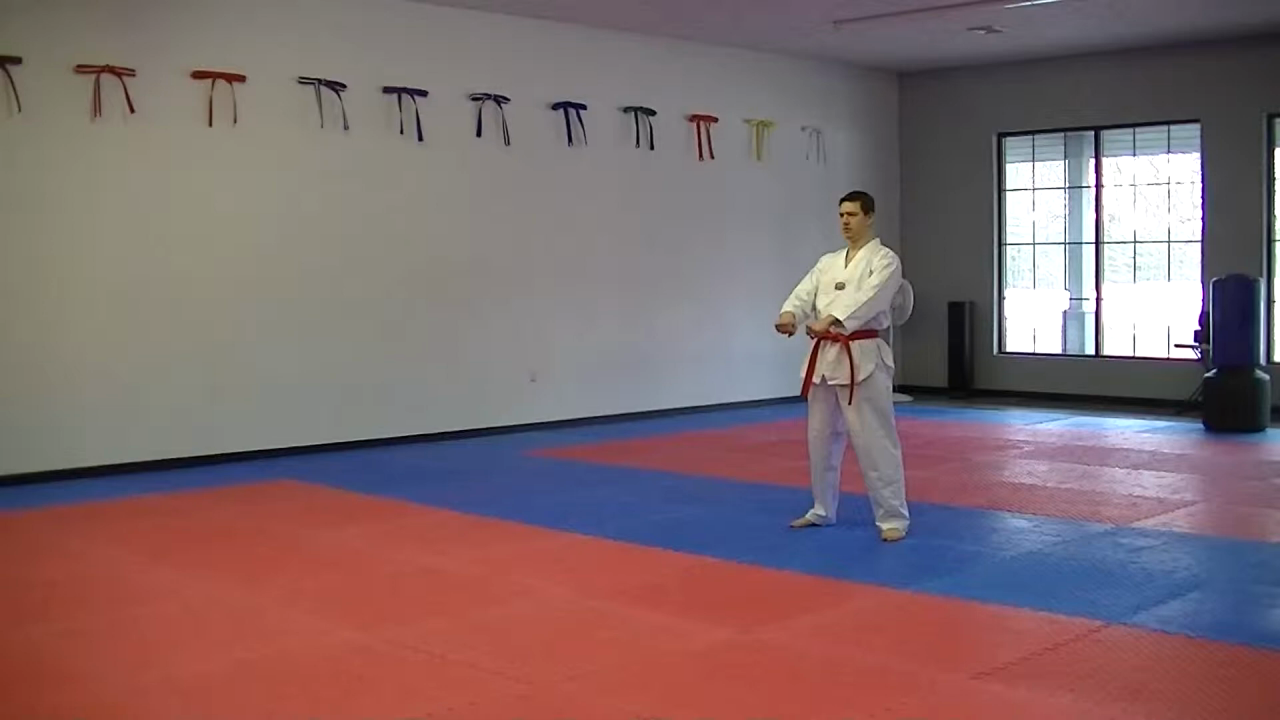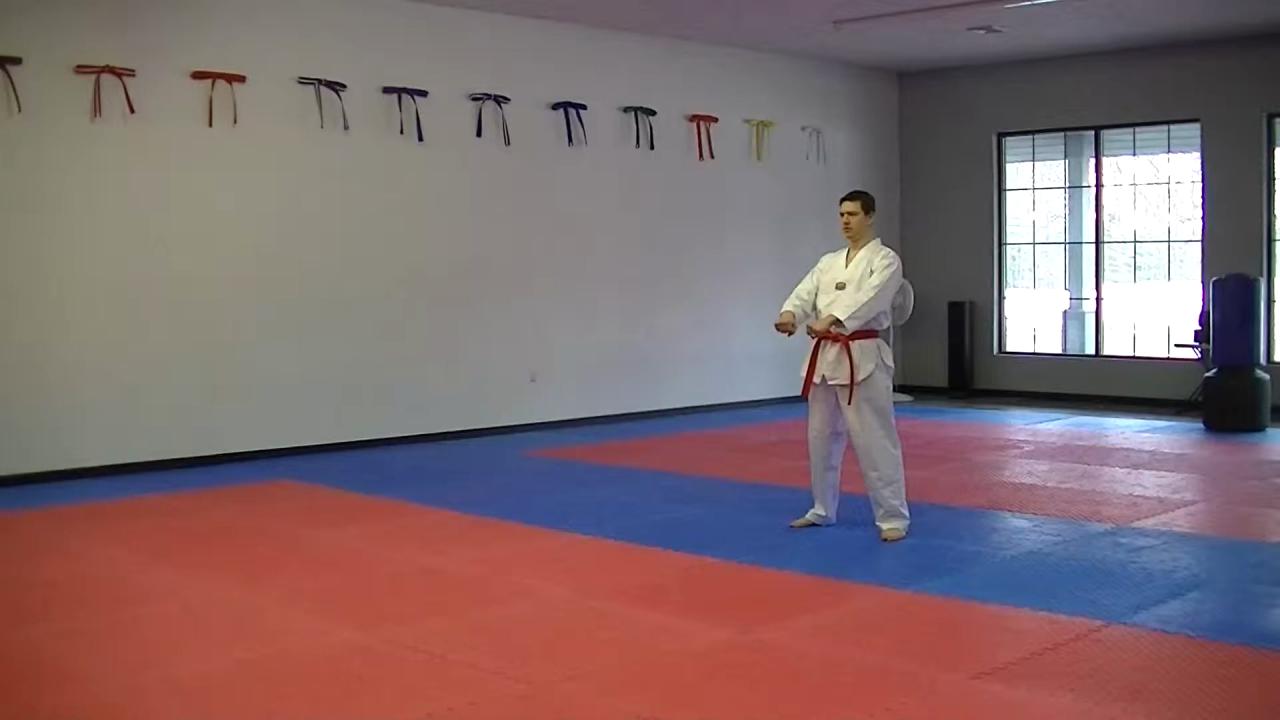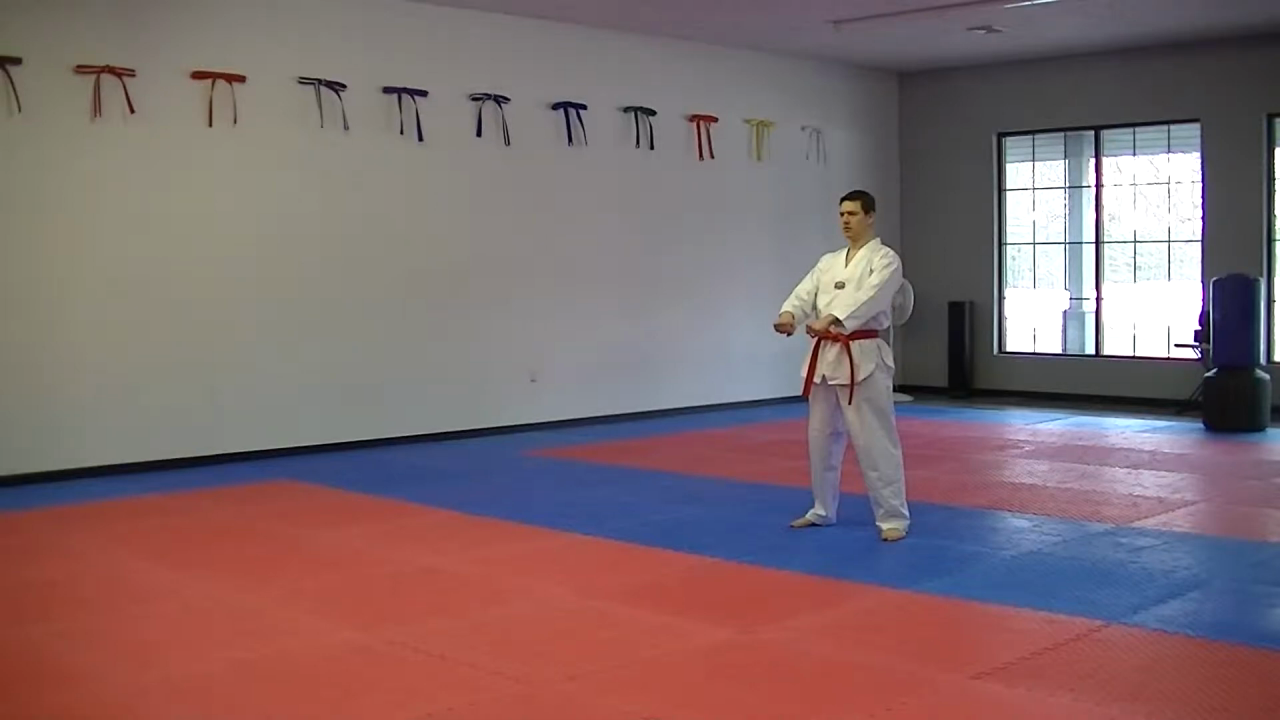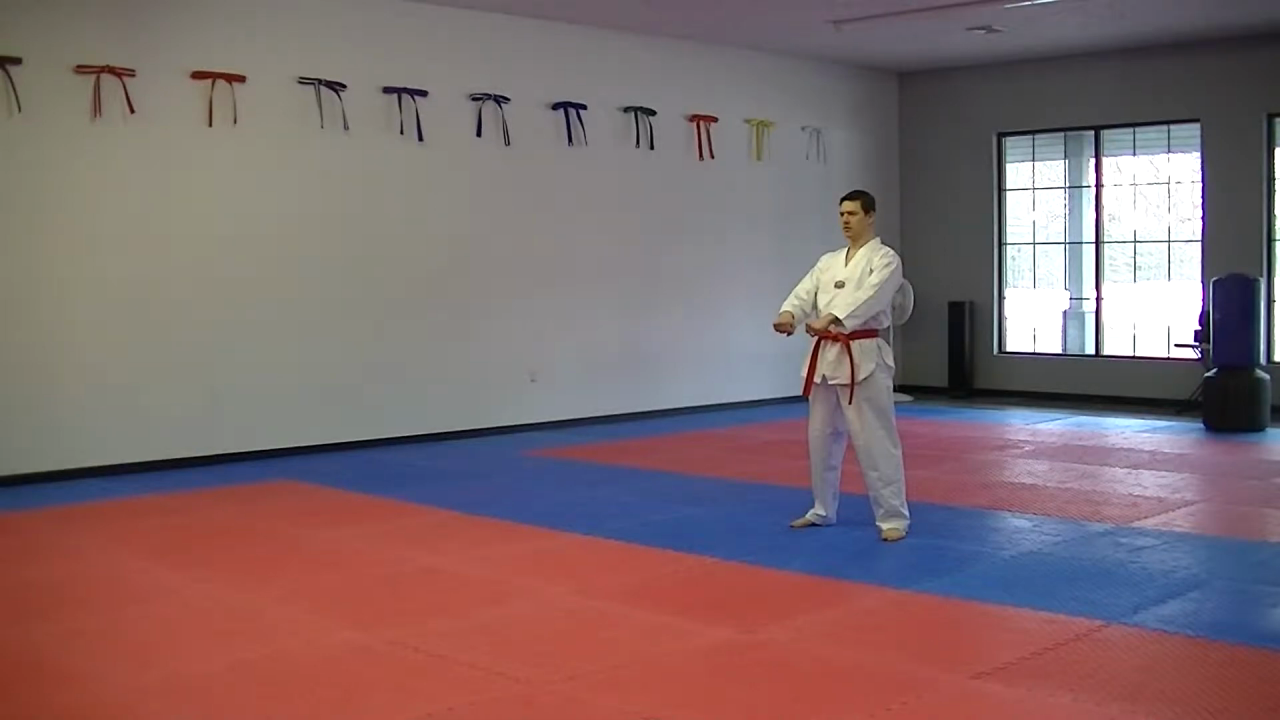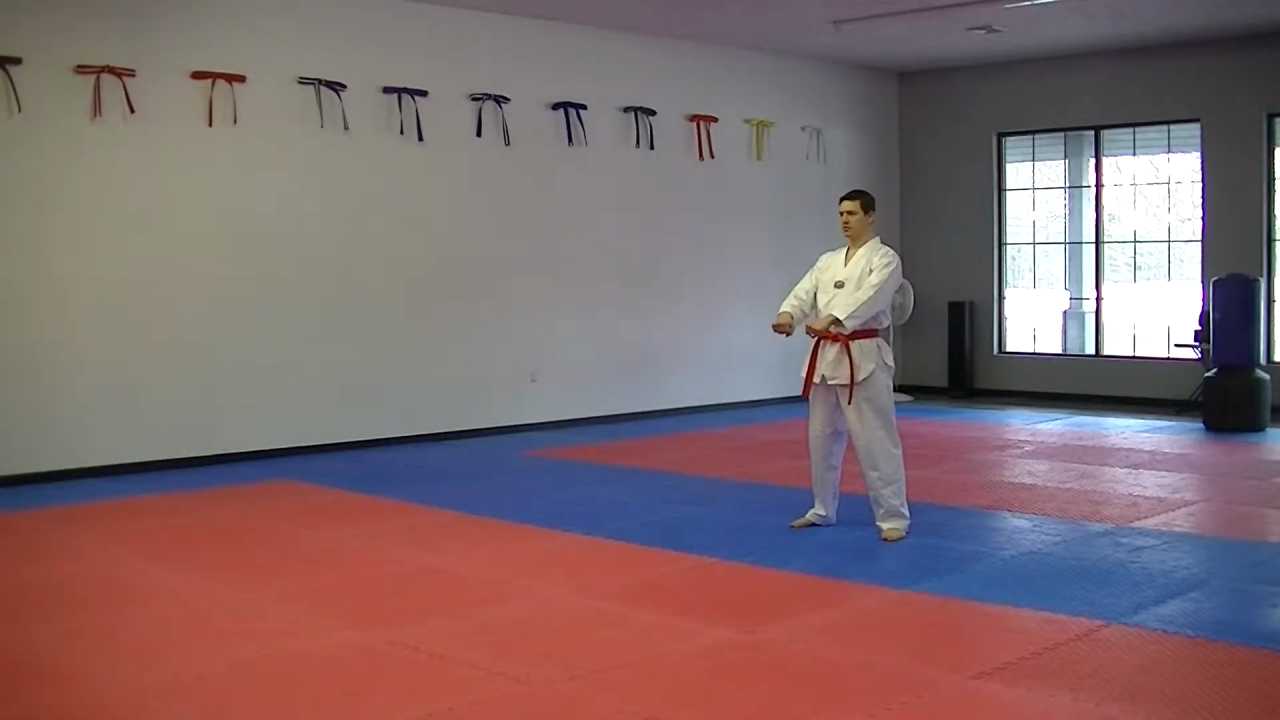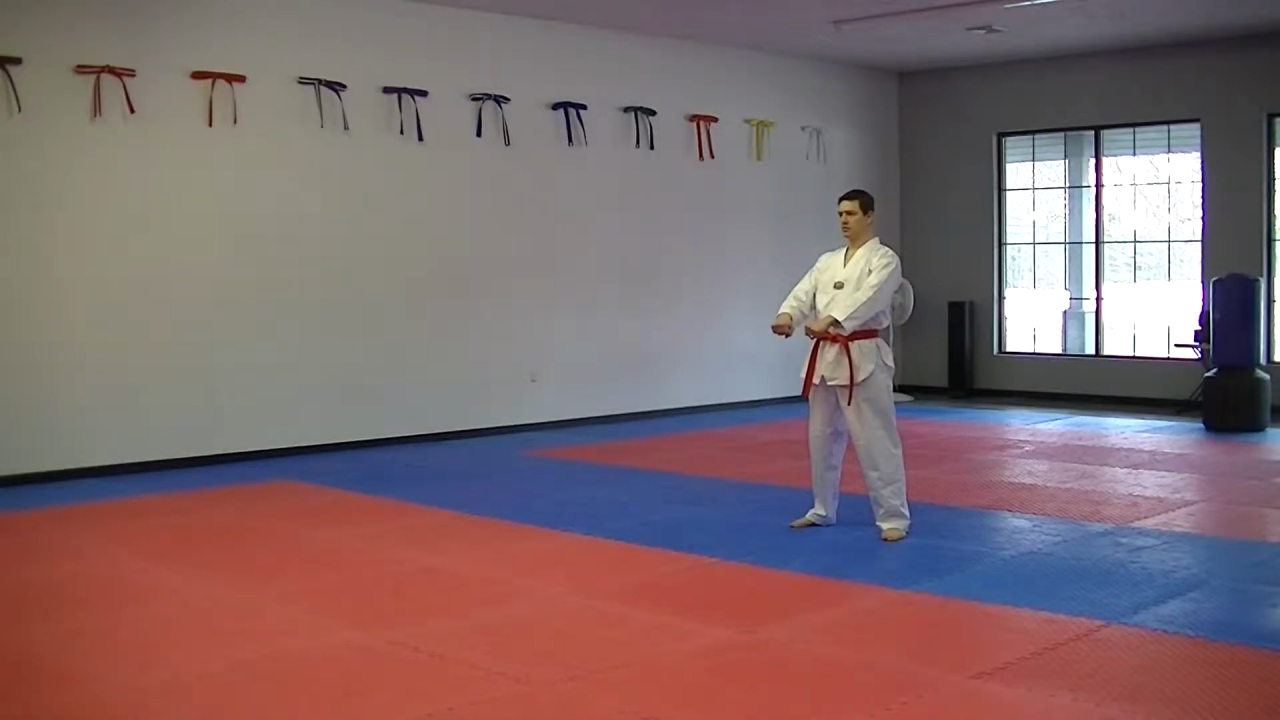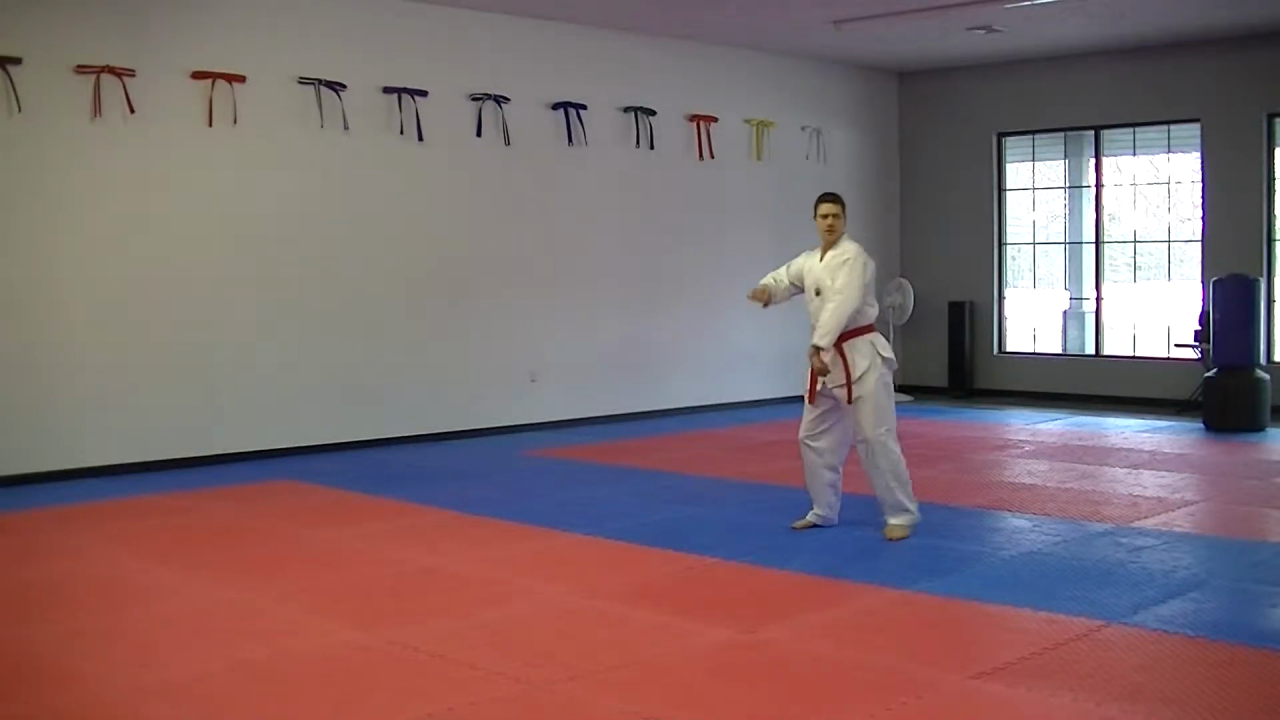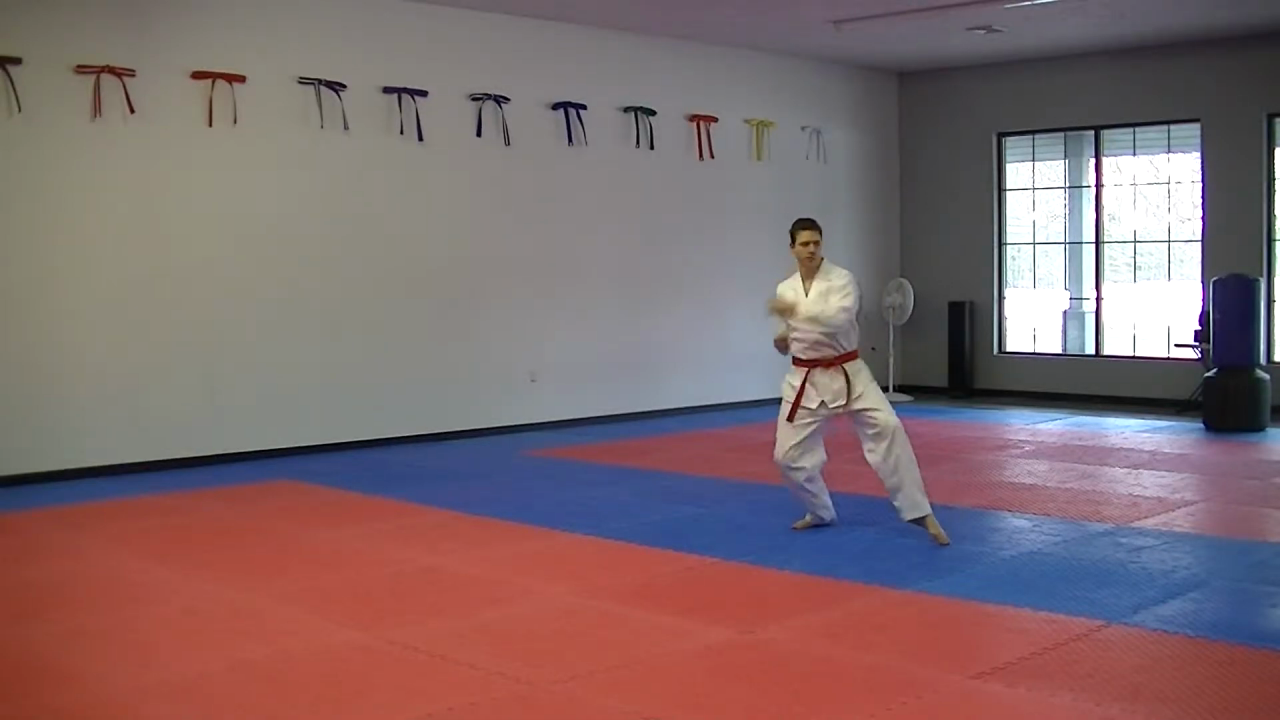
dt=0.4s
person 1, frame 1
left shoulder: (885, 261)
right shoulder: (827, 262)
left elbow: (867, 298)
right elbow: (805, 291)
left wrist: (829, 320)
right wrist: (789, 313)
left hip: (862, 358)
right hip: (825, 358)
left knee: (874, 439)
right knee: (821, 437)
left ankle: (893, 517)
right ankle: (822, 510)
person 1, frame 2
left shoulder: (885, 260)
right shoulder: (828, 262)
left elbow: (868, 298)
right elbow: (805, 292)
left wrist: (830, 320)
right wrist: (789, 313)
left hip: (863, 358)
right hip: (825, 358)
left knee: (875, 439)
right knee: (821, 436)
left ankle: (893, 517)
right ankle: (822, 510)
person 1, frame 3
left shoulder: (885, 260)
right shoulder: (828, 262)
left elbow: (868, 297)
right elbow: (805, 292)
left wrist: (829, 319)
right wrist: (789, 313)
left hip: (863, 358)
right hip: (826, 357)
left knee: (875, 439)
right knee: (822, 436)
left ankle: (893, 517)
right ankle: (823, 510)
person 1, frame 4
left shoulder: (885, 259)
right shoulder: (828, 261)
left elbow: (867, 297)
right elbow: (805, 291)
left wrist: (829, 318)
right wrist: (788, 313)
left hip: (863, 357)
right hip: (826, 357)
left knee: (875, 439)
right knee: (822, 436)
left ankle: (893, 517)
right ankle: (823, 509)
person 1, frame 5
left shoulder: (885, 259)
right shoulder: (828, 260)
left elbow: (867, 297)
right elbow: (804, 291)
left wrist: (829, 319)
right wrist: (787, 313)
left hip: (863, 357)
right hip: (826, 356)
left knee: (875, 439)
right knee: (822, 437)
left ankle: (893, 516)
right ankle: (823, 510)
person 1, frame 6
left shoulder: (884, 259)
right shoulder: (827, 261)
left elbow: (867, 298)
right elbow: (804, 293)
left wrist: (829, 321)
right wrist: (787, 315)
left hip: (863, 357)
right hip: (826, 357)
left knee: (875, 439)
right knee: (822, 437)
left ankle: (893, 517)
right ankle: (823, 510)
person 1, frame 7
left shoulder: (852, 256)
right shoulder: (808, 261)
left elbow: (840, 304)
right elbow: (781, 280)
left wrist: (819, 348)
right wrist: (765, 290)
left hip: (861, 355)
right hip: (828, 358)
left knee: (875, 436)
right knee: (814, 438)
left ankle: (900, 514)
right ankle: (824, 511)
person 1, frame 8
left shoulder: (841, 280)
right shoulder: (785, 289)
left elbow: (839, 319)
left wrist: (793, 310)
right wrist: (784, 341)
left hip: (847, 376)
right hip: (804, 380)
left knee: (887, 431)
right knee: (789, 455)
left ankle: (919, 512)
right ankle: (820, 512)
